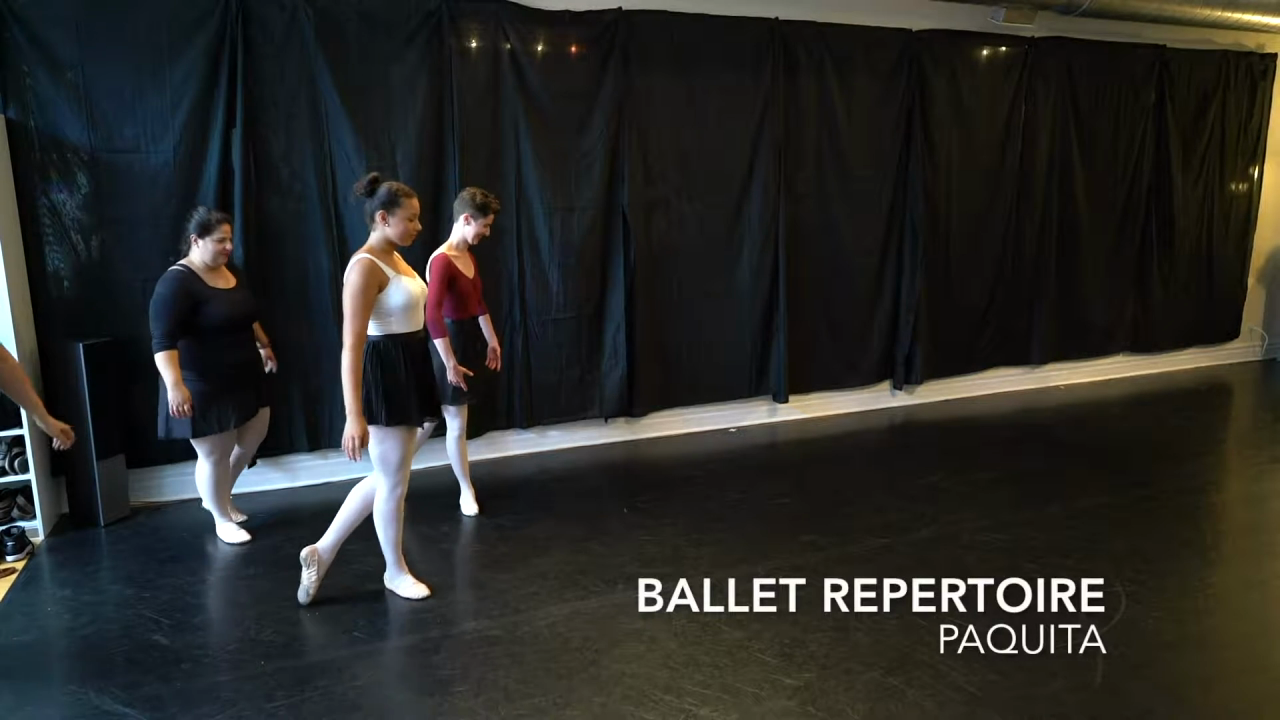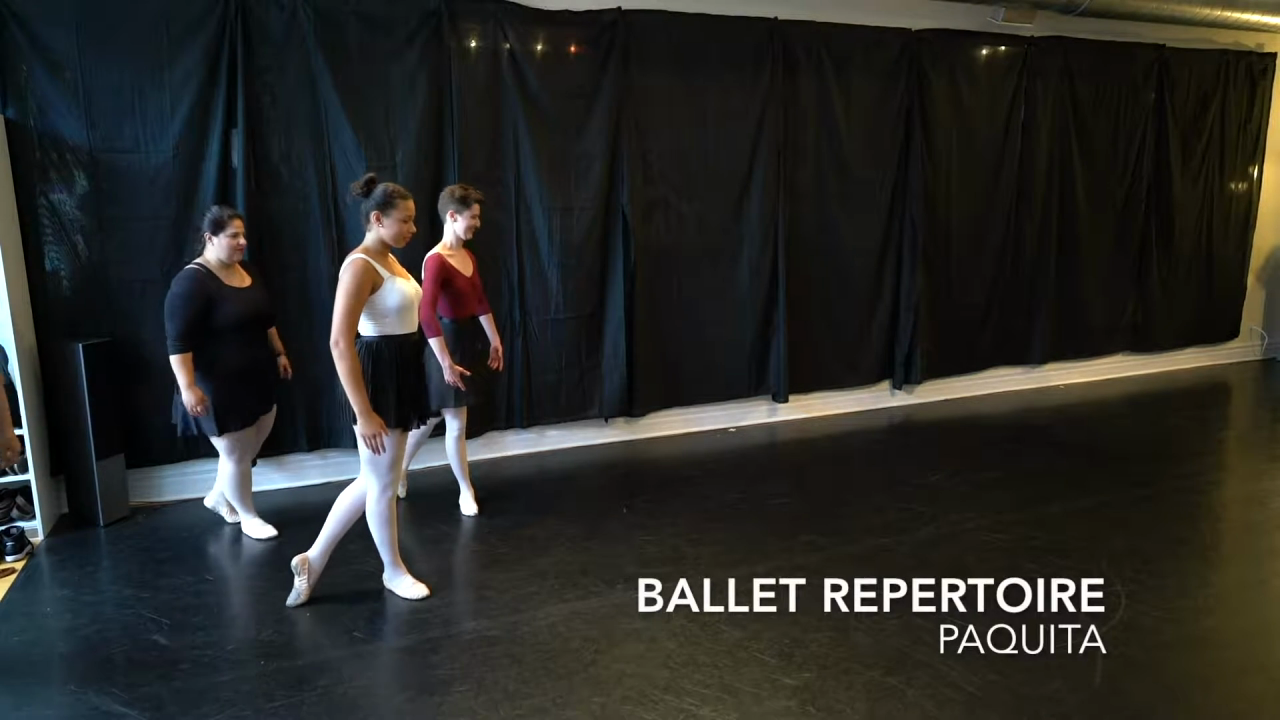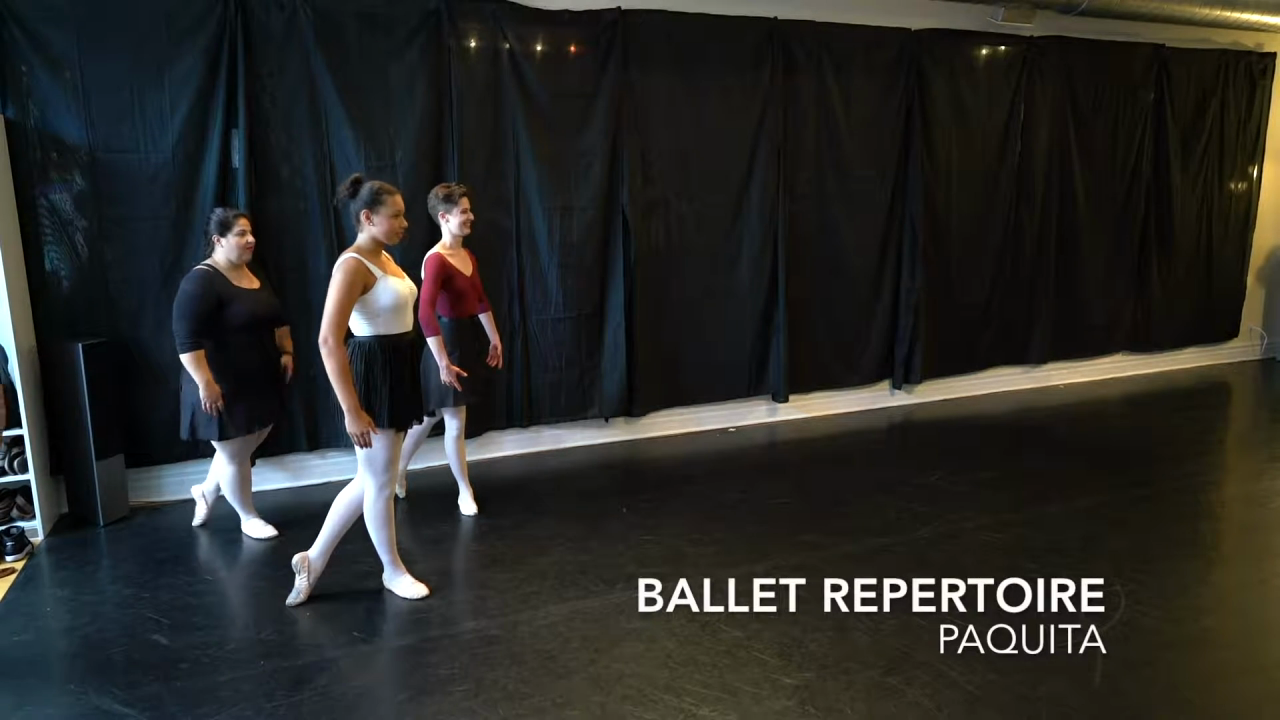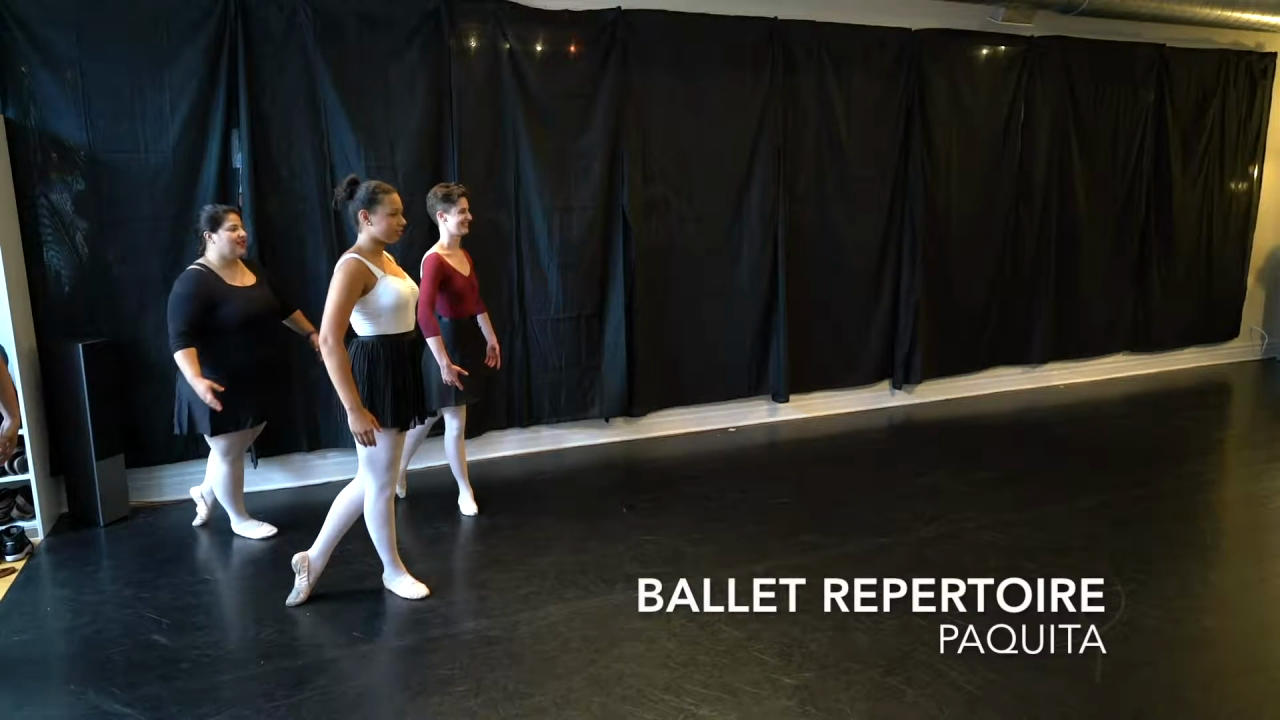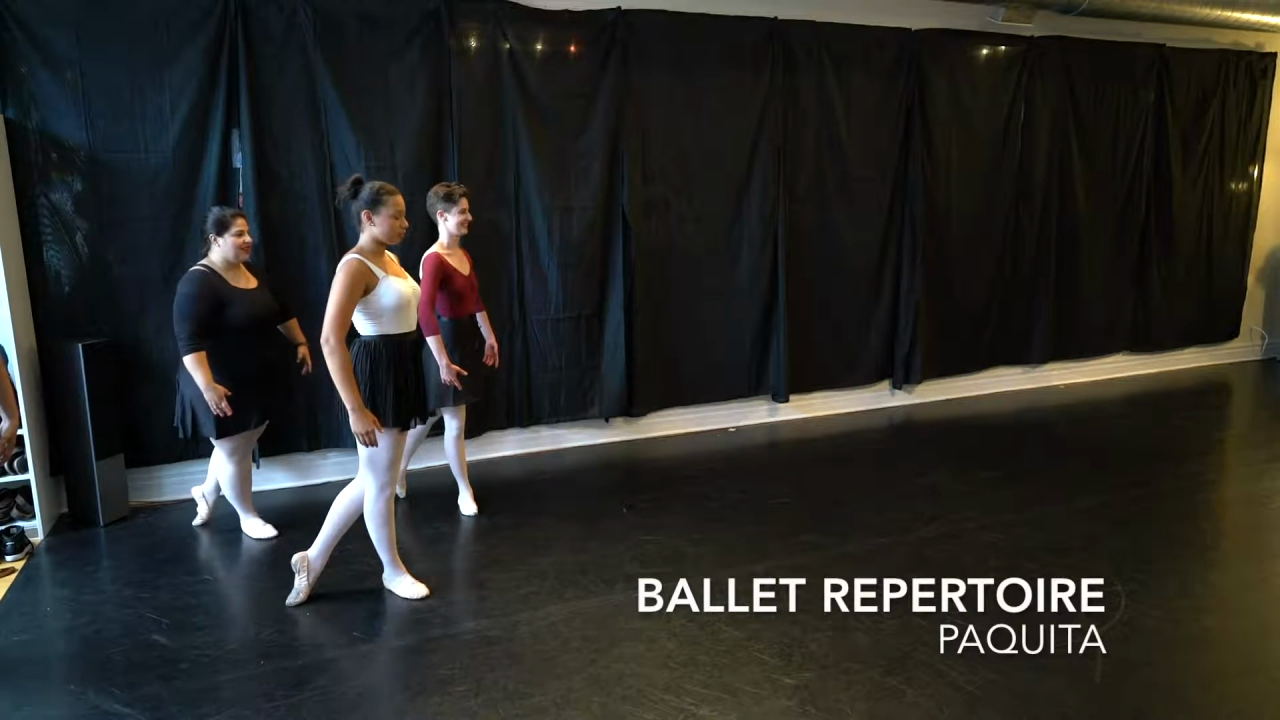
dt=0.5s
person 1, frame 1
left shoulder: (394, 258)
right shoulder: (366, 267)
right elbow: (352, 345)
right wrist: (354, 416)
left hip: (408, 372)
right hip: (384, 377)
left knee: (385, 477)
right knee: (393, 481)
left ankle: (321, 552)
right ankle: (395, 570)
person 1, frame 2
left shoulder: (389, 259)
right shoulder: (360, 266)
right elbow: (340, 342)
left wrist: (407, 385)
right wrist: (363, 412)
left hip: (402, 372)
right hip: (377, 375)
left knee: (373, 479)
right knee: (382, 482)
left ankle: (313, 559)
right ankle: (393, 570)
person 1, frame 3
left shoulder: (384, 258)
right shoulder: (353, 266)
right elbow: (329, 340)
left wrist: (399, 380)
right wrist: (351, 410)
left hip: (396, 371)
right hip: (373, 375)
left knee: (369, 479)
right knee: (380, 483)
left ankle: (313, 560)
right ankle: (392, 570)
person 1, frame 4
left shoulder: (386, 258)
right shoulder: (354, 266)
right elbow: (329, 340)
left wrist: (406, 380)
right wrist: (354, 408)
left hip: (400, 370)
right hip: (375, 373)
left knee: (370, 478)
right knee: (380, 482)
left ankle: (313, 559)
right ankle: (392, 570)
person 1, frame 5
left shoulder: (390, 259)
right shoulder: (356, 267)
right elbow: (332, 340)
left wrist: (414, 380)
right wrist: (356, 408)
left hip: (401, 369)
right hip: (377, 373)
left knee: (370, 478)
right knee: (381, 482)
left ankle: (313, 559)
right ankle: (393, 570)
person 2, frame 1
left shoulder: (229, 271)
right shoulder: (177, 283)
right elbow: (163, 340)
left wrist: (264, 347)
right wrist: (175, 384)
left hip: (245, 379)
right hip: (205, 387)
left knee: (251, 441)
right knee: (215, 456)
left ankle: (220, 497)
right ankle: (222, 519)
person 2, frame 2
left shoulder: (246, 271)
right shoulder: (192, 282)
left elbow: (265, 318)
right elbow: (178, 341)
left wrist: (279, 353)
right wrist: (188, 387)
left hip: (256, 378)
right hip: (220, 386)
left knee: (253, 444)
right knee: (236, 453)
left ankle: (218, 495)
right ankle: (249, 518)
person 2, frame 3
left shoulder: (252, 274)
right shoulder: (201, 282)
left elbow: (277, 317)
right elbow: (186, 338)
left wrist: (286, 352)
right wrist: (206, 383)
left hip: (260, 382)
right hip: (225, 388)
left knee: (248, 445)
right knee: (235, 454)
left ankle: (207, 490)
right ankle: (249, 518)
person 2, frame 4
left shoulder: (252, 269)
right shoulder: (195, 281)
left elbow: (282, 305)
right elbow: (181, 338)
left wrist: (311, 333)
right wrist: (195, 380)
left hip: (257, 379)
right hip: (221, 387)
left knee: (238, 445)
right knee: (229, 451)
left ankle: (206, 493)
right ankle: (239, 519)
person 2, frame 5
left shoulder: (251, 272)
right shoulder: (198, 282)
left elbow: (280, 310)
right elbow: (189, 341)
left wrist: (300, 343)
right wrist: (207, 385)
left hip: (257, 381)
right hip: (224, 388)
left knee: (240, 444)
right knee: (234, 451)
left ankle: (207, 493)
right ankle: (248, 516)
person 3, frame 1
left shoulder: (469, 256)
right shoulder: (441, 260)
right elbow: (432, 317)
left wrist: (491, 341)
right wrist: (449, 363)
left hip: (469, 340)
right hip: (449, 345)
right knee: (456, 424)
right ankle: (466, 492)
person 3, frame 2
left shoulder: (469, 256)
right shoulder: (436, 261)
left elbow: (481, 302)
right elbow: (427, 315)
left wrist: (495, 340)
right wrist: (446, 362)
left hip: (471, 339)
right hip: (449, 342)
left knee: (432, 415)
right knee: (457, 424)
left ankle: (399, 472)
right ankle: (466, 491)
person 3, frame 3
left shoulder: (468, 255)
right shoulder: (436, 260)
left elbow: (480, 300)
right elbow: (426, 314)
left wrist: (494, 338)
right wrist: (443, 361)
left hip: (469, 338)
right hip: (448, 341)
left knee: (430, 415)
right knee: (455, 424)
left ankle: (397, 472)
right ankle: (465, 492)
person 3, frame 4
left shoulder: (465, 256)
right shoulder: (434, 260)
left elbow: (476, 301)
right elbow: (425, 314)
left wrist: (491, 338)
right wrist: (443, 361)
left hip: (468, 338)
right hip: (447, 341)
left knee: (430, 414)
right knee: (456, 423)
left ankle: (398, 472)
right ankle: (465, 491)
person 3, frame 5
left shoulder: (464, 254)
right shoulder: (434, 260)
left elbow: (476, 300)
right elbow: (425, 313)
left wrist: (489, 337)
right wrist: (443, 360)
left hip: (468, 338)
right hip: (447, 340)
left knee: (430, 414)
right knee: (456, 423)
left ankle: (398, 472)
right ankle: (465, 491)
